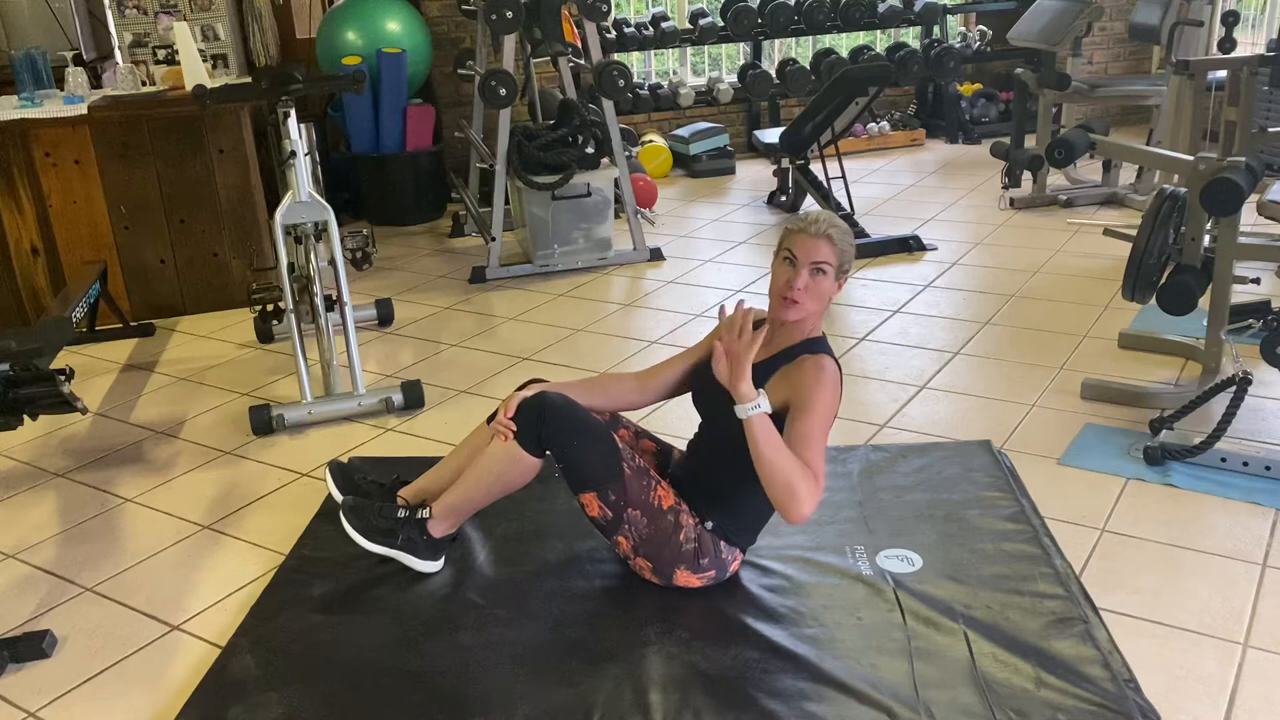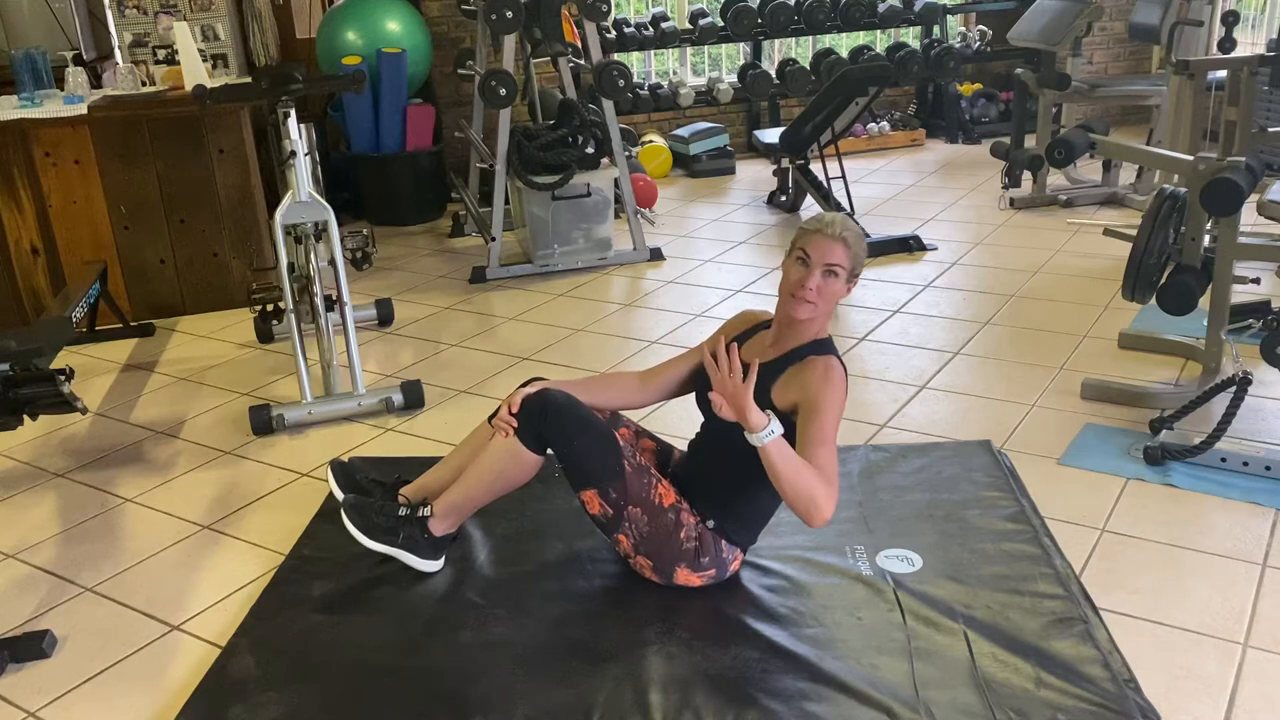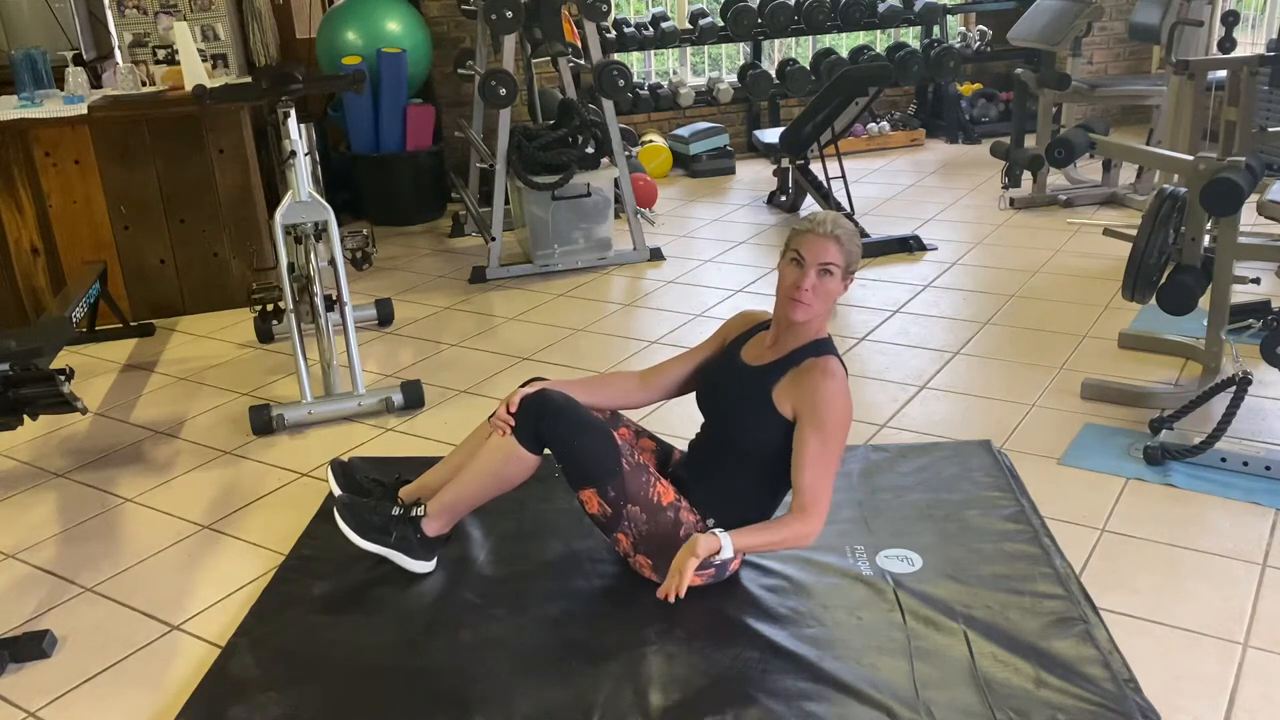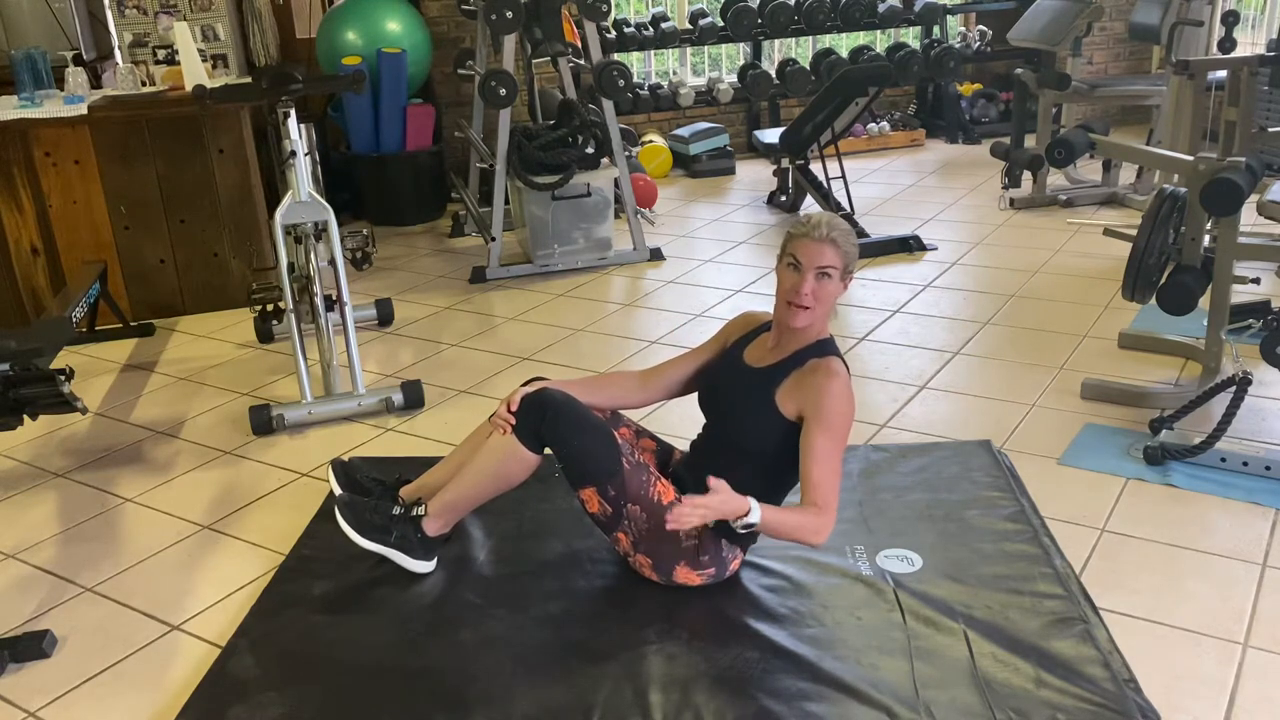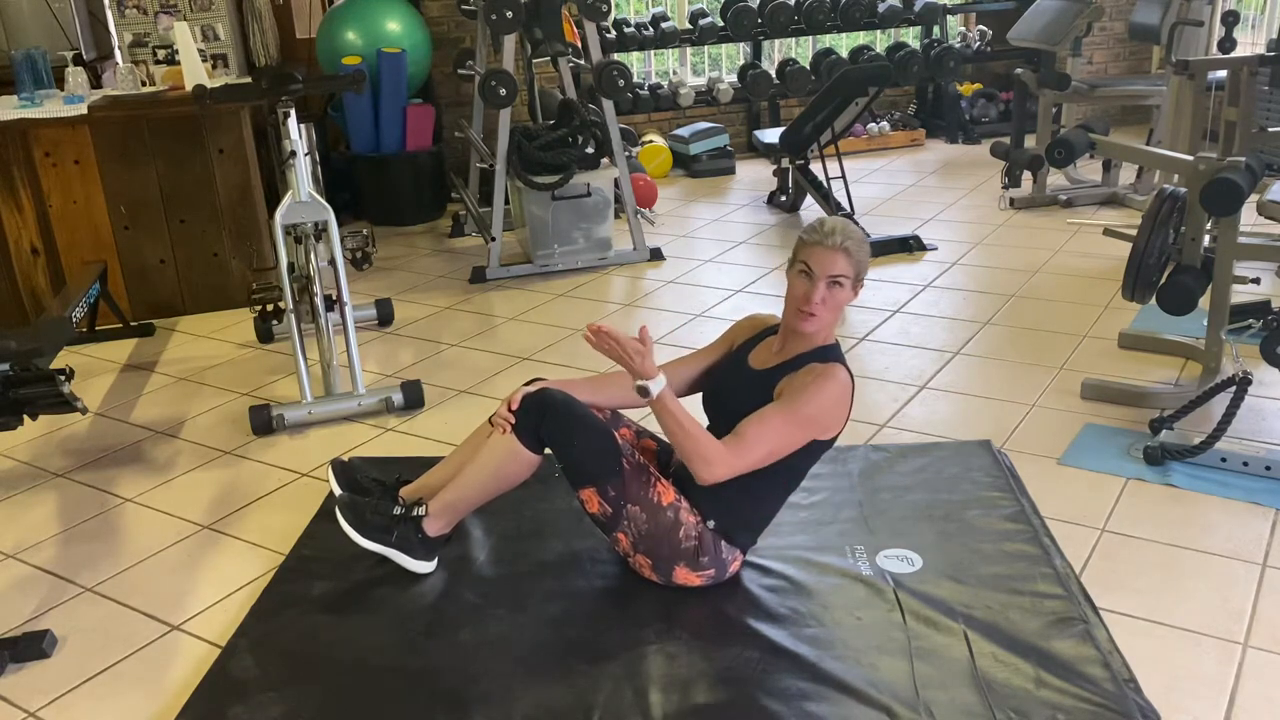
dt=1s
person 1, frame 1
left shoulder: (814, 373)
right shoulder: (747, 326)
left elbow: (799, 505)
right elbow: (645, 385)
left wrist: (745, 393)
right wrist: (545, 390)
left hip: (700, 546)
right hip: (686, 487)
left knee: (545, 416)
right knee: (537, 402)
left ankle: (428, 531)
right ankle: (407, 499)
person 1, frame 2
left shoulder: (820, 374)
right shoulder: (749, 326)
left elbow: (818, 507)
right elbow: (647, 385)
left wrist: (755, 421)
right wrist: (545, 388)
left hip: (700, 545)
right hip: (683, 484)
left knee: (546, 414)
right knee: (536, 399)
left ankle: (428, 530)
right ankle: (407, 499)
person 1, frame 3
left shoulder: (821, 380)
right shoulder: (748, 327)
left elbow: (807, 521)
right elbow: (647, 384)
left wrist: (713, 543)
right wrist: (548, 387)
left hip: (693, 541)
right hip: (683, 483)
left knee: (545, 414)
right knee: (533, 401)
left ankle: (421, 531)
right ankle: (407, 500)
person 1, frame 4
left shoulder: (824, 380)
right shoulder: (751, 328)
left elbow: (818, 521)
right elbow: (647, 384)
left wrist: (740, 509)
right wrist: (545, 389)
left hip: (700, 547)
right hip: (684, 486)
left knee: (546, 412)
right knee: (535, 400)
left ankle: (421, 530)
right ankle: (406, 498)
person 1, frame 5
left shoulder: (826, 383)
right shoulder: (758, 330)
left elbow: (714, 465)
right elbow: (650, 384)
left wrist: (652, 383)
right wrist: (548, 386)
left hip: (699, 545)
right hip: (682, 487)
left knee: (545, 412)
right knee: (539, 398)
left ankle: (422, 531)
right ankle: (406, 499)
